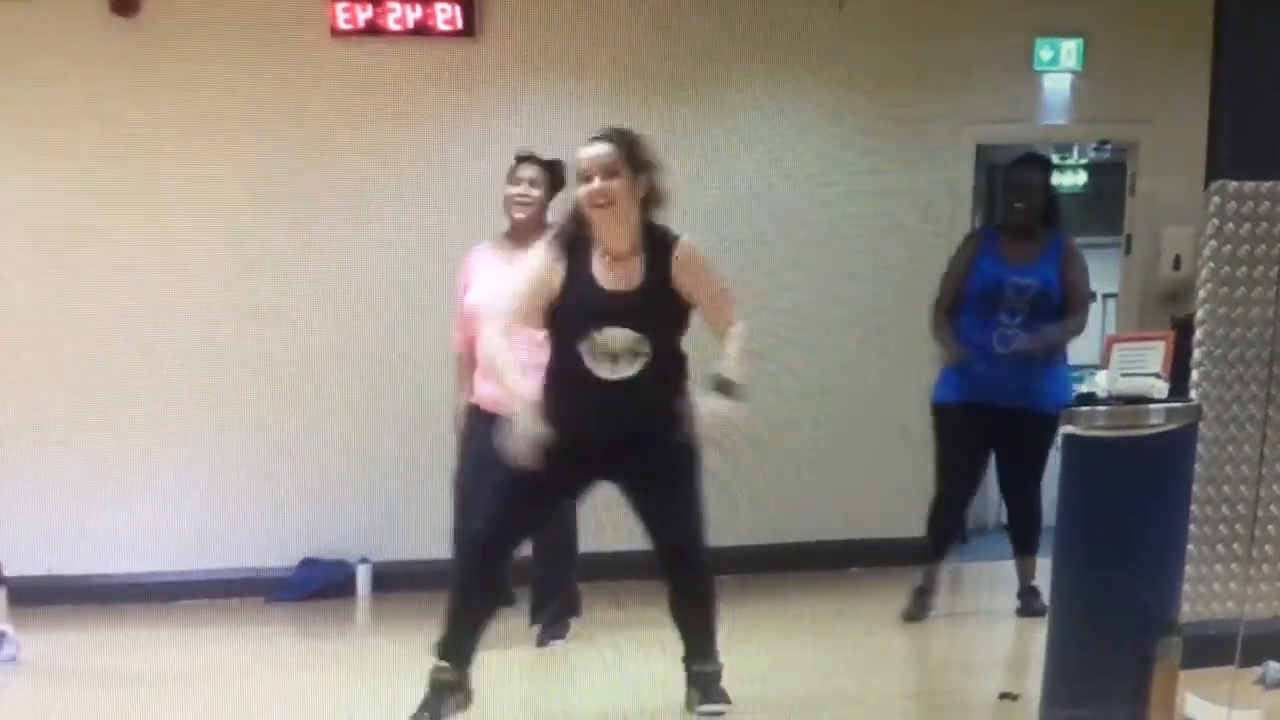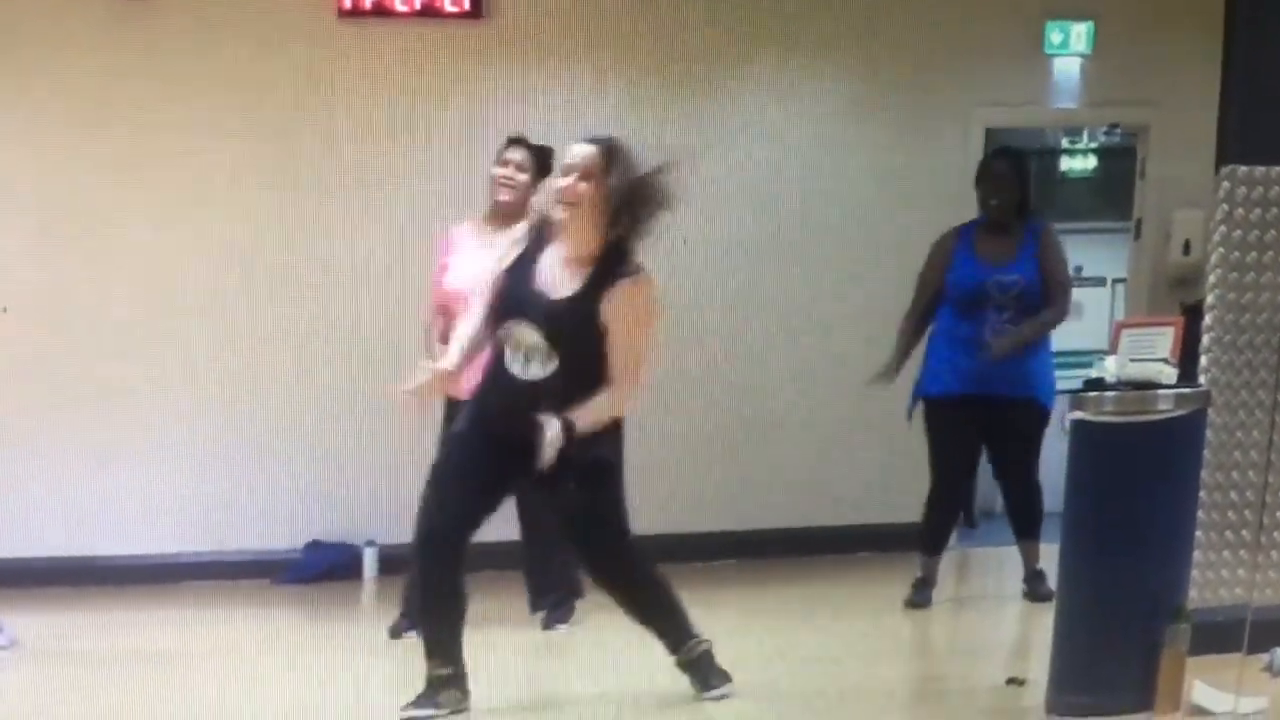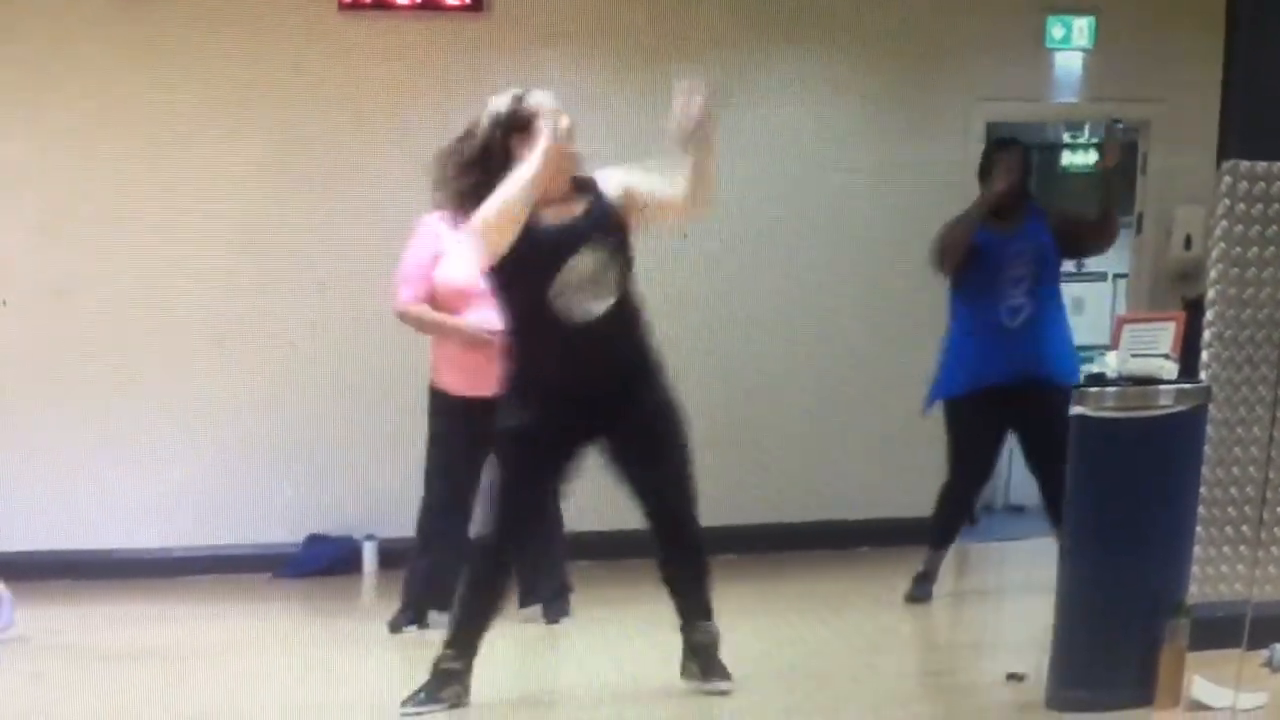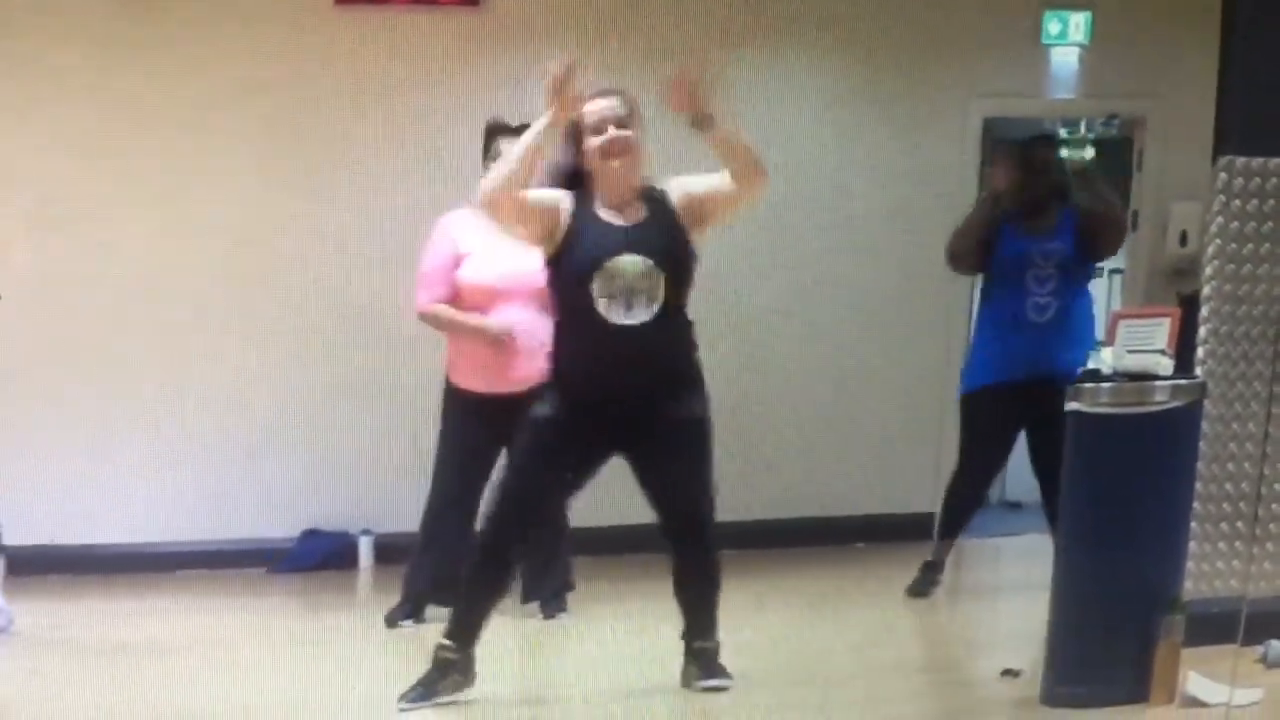
dt=0.3s
person 1, frame 1
left shoulder: (676, 254)
right shoulder: (557, 254)
left elbow: (728, 318)
right elbow: (502, 330)
left wrist: (724, 387)
right wrist: (521, 402)
left hip: (655, 435)
right hip: (565, 433)
left knee: (686, 556)
right knee: (486, 548)
person 1, frame 2
left shoulder: (625, 286)
right shoulder: (525, 245)
left elbow: (626, 387)
right elbow: (486, 305)
left wrist: (568, 426)
right wrist: (449, 362)
left hip: (579, 442)
right hip: (490, 430)
left knee: (614, 564)
right knee: (434, 543)
left ankle: (695, 655)
person 1, frame 3
left shoulder: (610, 191)
right shoulder: (502, 217)
left elbow: (693, 197)
right elbow: (493, 223)
left wrist: (696, 139)
right wrist: (545, 150)
left hip: (631, 391)
right hip: (544, 402)
left knee: (678, 519)
right knee: (505, 538)
left ankle: (700, 648)
person 1, frame 4
left shoulder: (680, 204)
right shoulder: (565, 211)
left elbow: (751, 180)
right elbow: (495, 197)
left wrist: (706, 116)
right wrist: (551, 121)
left hip: (668, 404)
right hip: (575, 404)
left knee: (693, 533)
right knee: (505, 530)
left ankle: (702, 653)
right ankle: (453, 662)
person 2, frame 1
right shoulder: (479, 258)
right elbow: (465, 341)
right wrist: (462, 404)
right hip: (489, 411)
left knee: (552, 515)
right knee: (473, 510)
left ankle: (555, 613)
person 2, frame 2
right shoulder: (459, 237)
right elbow: (438, 309)
right wrist: (437, 354)
right hip: (465, 398)
left knee: (539, 500)
left ankle: (558, 597)
right ankle: (421, 605)
person 2, frame 3
right shoulder: (436, 229)
right elbow: (407, 305)
right wrist: (462, 329)
right hip: (456, 393)
right knee: (444, 498)
left ankle: (550, 593)
right ankle: (420, 601)
person 2, frame 4
right shoulder: (456, 226)
right elbow: (426, 306)
right wrist: (478, 326)
left hip: (540, 387)
right hip: (472, 389)
right knee: (452, 493)
left ankle: (550, 589)
right ankle: (420, 594)
person 3, frame 1
left shoulder: (1063, 253)
right shoulder: (977, 245)
left elbow: (1077, 316)
right elbow: (942, 309)
left wrist: (1043, 340)
right wrist: (949, 345)
left hip: (1033, 395)
right hip: (966, 392)
left knee: (1022, 490)
right knee: (953, 489)
left ankle: (1027, 586)
right ankle: (926, 587)
person 3, frame 2
left shoulder: (1041, 240)
right shoulder: (953, 245)
left elbow: (1061, 305)
right elbow: (919, 310)
left wrist: (1023, 333)
right wrist: (898, 358)
left hip: (1022, 386)
right hip: (954, 385)
left knee: (1021, 481)
right knee: (949, 485)
left ankle: (1033, 570)
right ankle: (926, 576)
person 3, frame 3
left shoulder: (1049, 225)
right shoulder: (967, 227)
left elbow: (1101, 236)
right elbow: (942, 258)
left wrist: (1108, 177)
right wrist: (987, 200)
left hip: (1045, 374)
right hip: (976, 377)
left knee: (1055, 471)
right knee: (966, 477)
right ankle: (928, 570)
person 3, frame 4
left shoulder: (1083, 225)
right shoulder: (998, 228)
left elbow: (1118, 230)
right elbow: (957, 259)
left wrist: (1090, 180)
right wrist: (991, 197)
left hip: (1063, 373)
right hip: (998, 372)
left knee: (1058, 473)
right knee: (975, 471)
right ankle: (935, 563)
